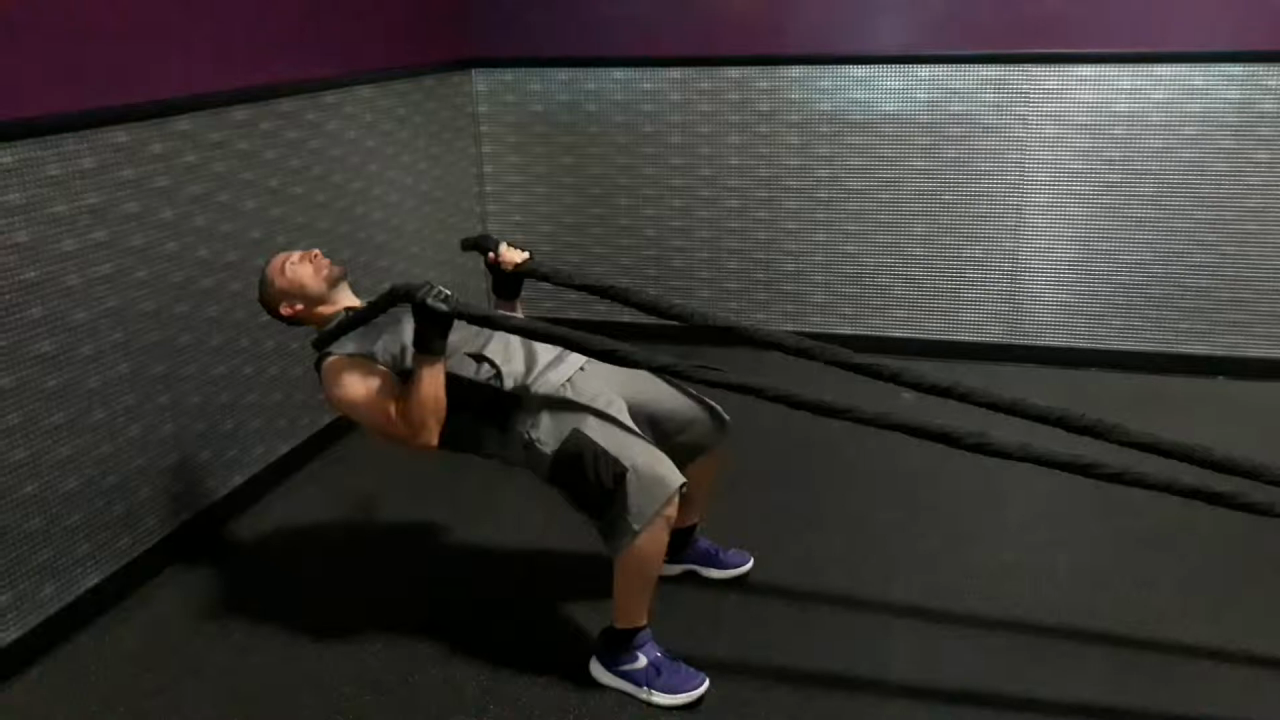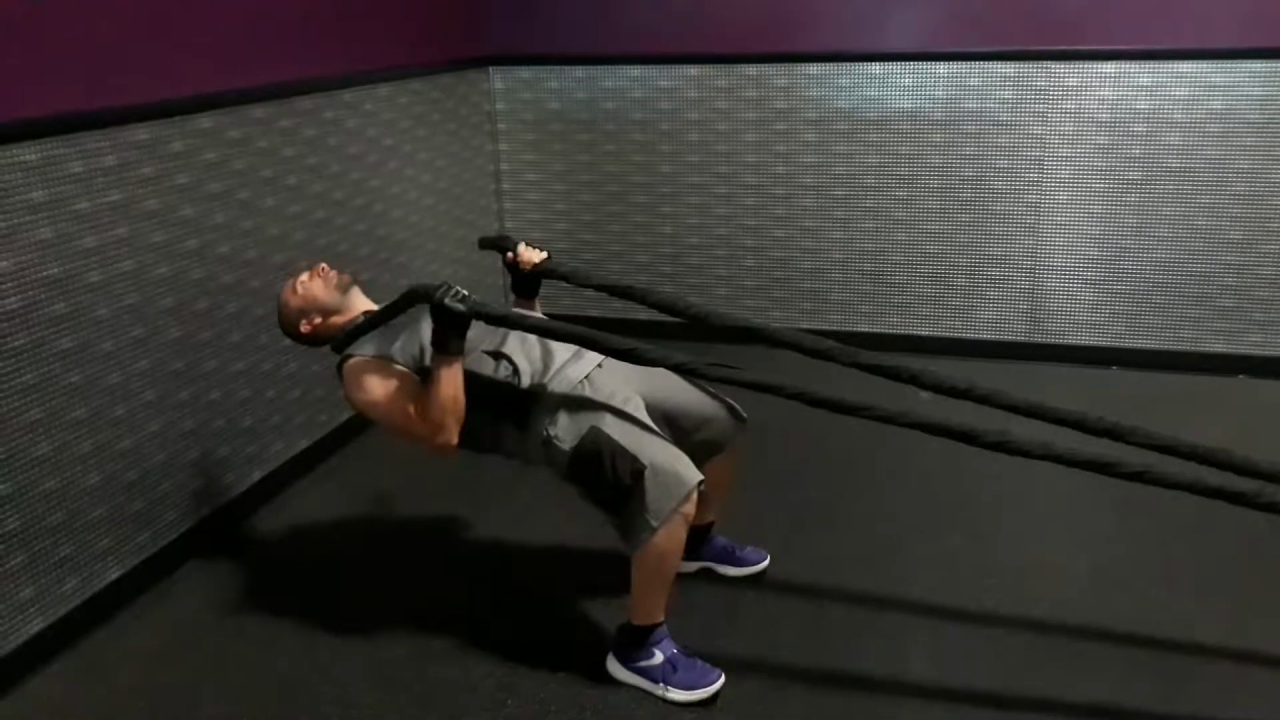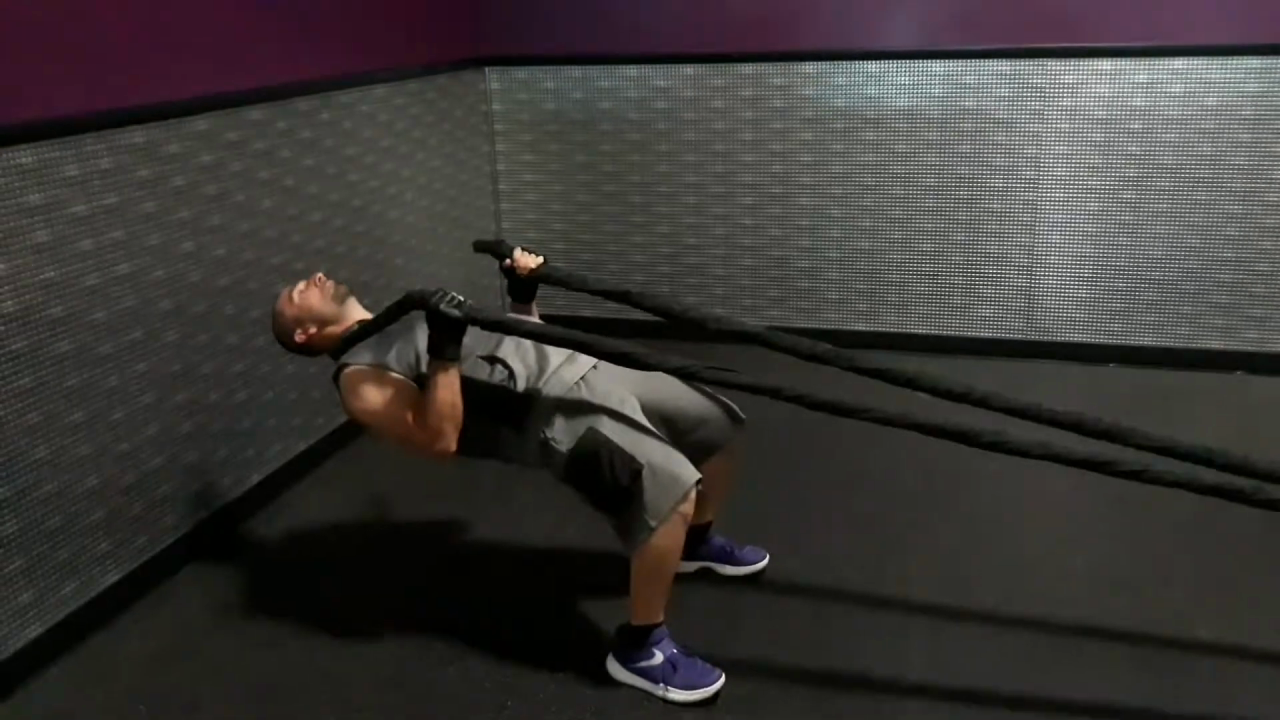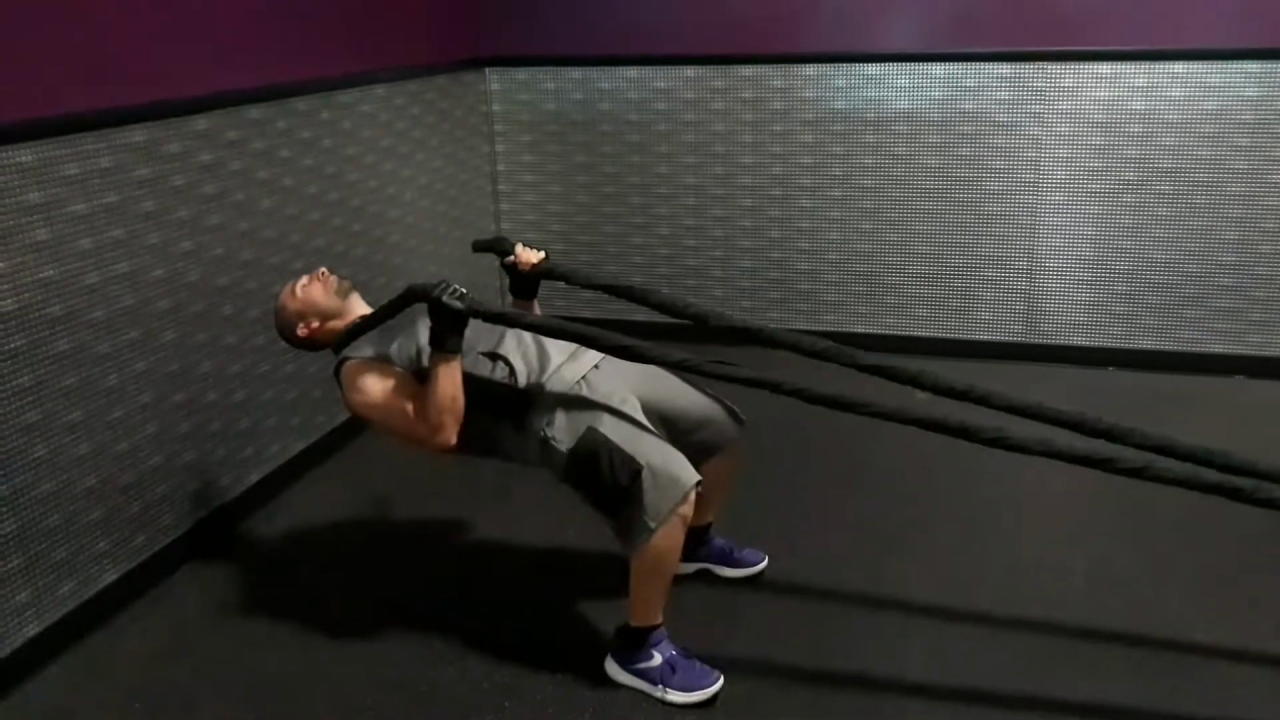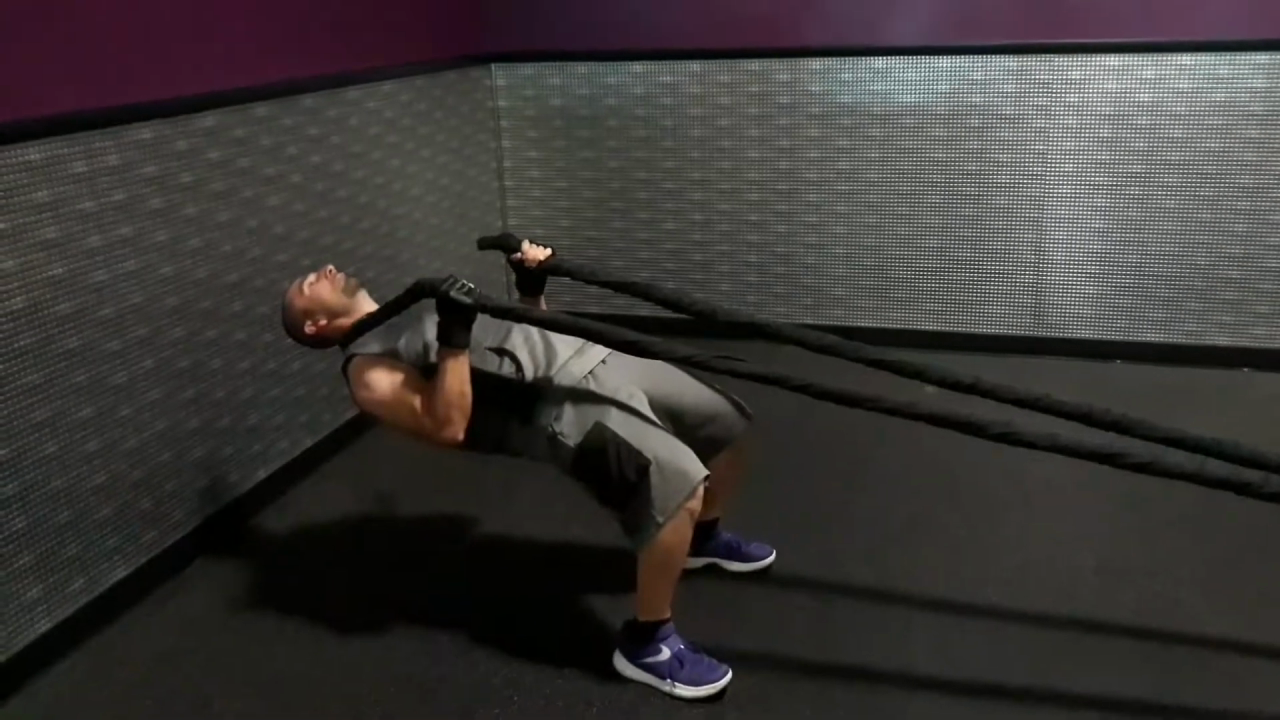
dt=0.5s
person 1, frame 1
left shoulder: (396, 312)
right shoulder: (341, 364)
right elbow: (422, 432)
left wrist: (507, 287)
right wrist: (429, 343)
right hip: (539, 409)
left knee: (705, 427)
right knee: (654, 489)
left ankle: (682, 544)
right ankle: (623, 650)
person 1, frame 2
left shoulder: (415, 315)
right shoulder: (362, 367)
right elbow: (442, 433)
left wrist: (526, 287)
right wrist: (449, 344)
right hip: (558, 404)
left knee: (722, 427)
right knee: (673, 487)
left ankle: (698, 542)
right ankle: (639, 647)
person 1, frame 3
left shoulder: (407, 325)
right shoulder: (359, 375)
right elbow: (440, 439)
left wrist: (522, 293)
right wrist: (444, 350)
right hip: (555, 406)
left knee: (719, 426)
right knee: (672, 488)
left ankle: (697, 541)
right ankle: (639, 647)
person 1, frame 4
left shoulder: (408, 319)
right shoulder: (360, 370)
right elbow: (440, 433)
left wrist: (525, 289)
right wrist: (447, 342)
right hip: (556, 407)
left knee: (721, 429)
right knee: (671, 488)
left ankle: (696, 543)
right ankle: (636, 648)
person 1, frame 5
left shoulder: (415, 317)
right shoulder: (367, 366)
right elbow: (448, 427)
left wrist: (531, 286)
right wrist: (454, 337)
right hip: (562, 403)
left knee: (728, 425)
right knee: (679, 483)
left ankle: (705, 537)
right ankle: (646, 643)
